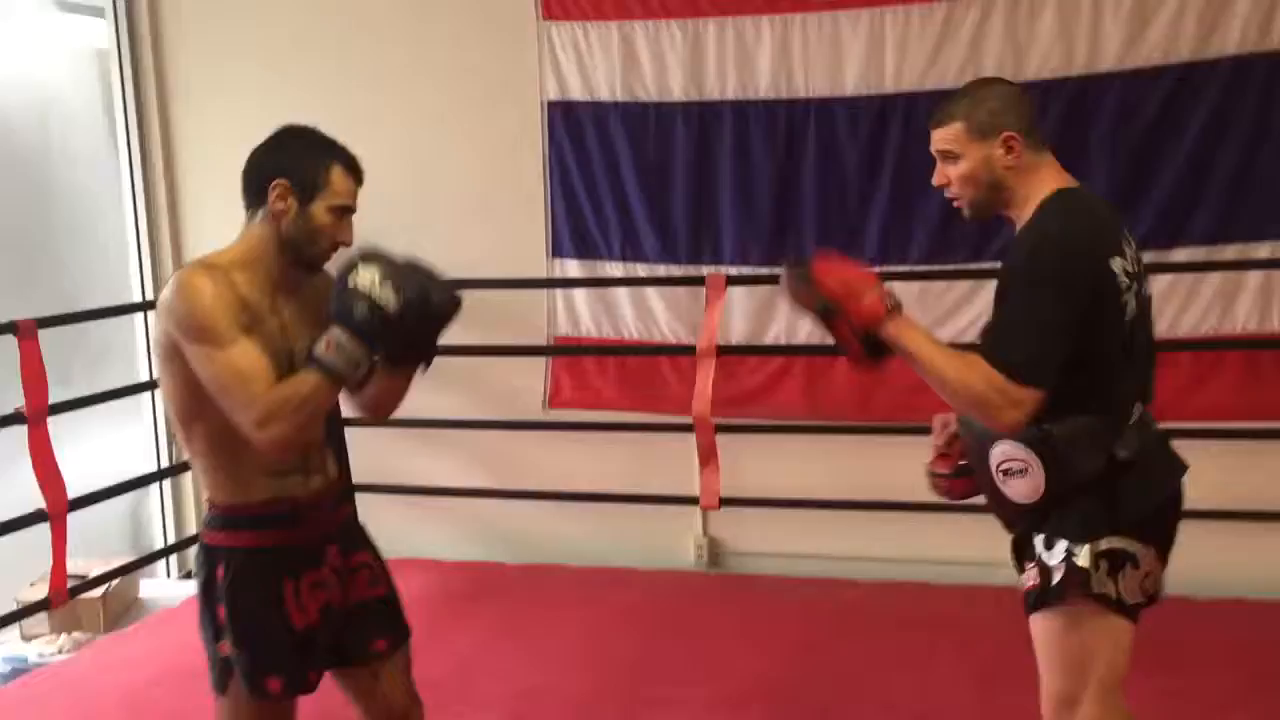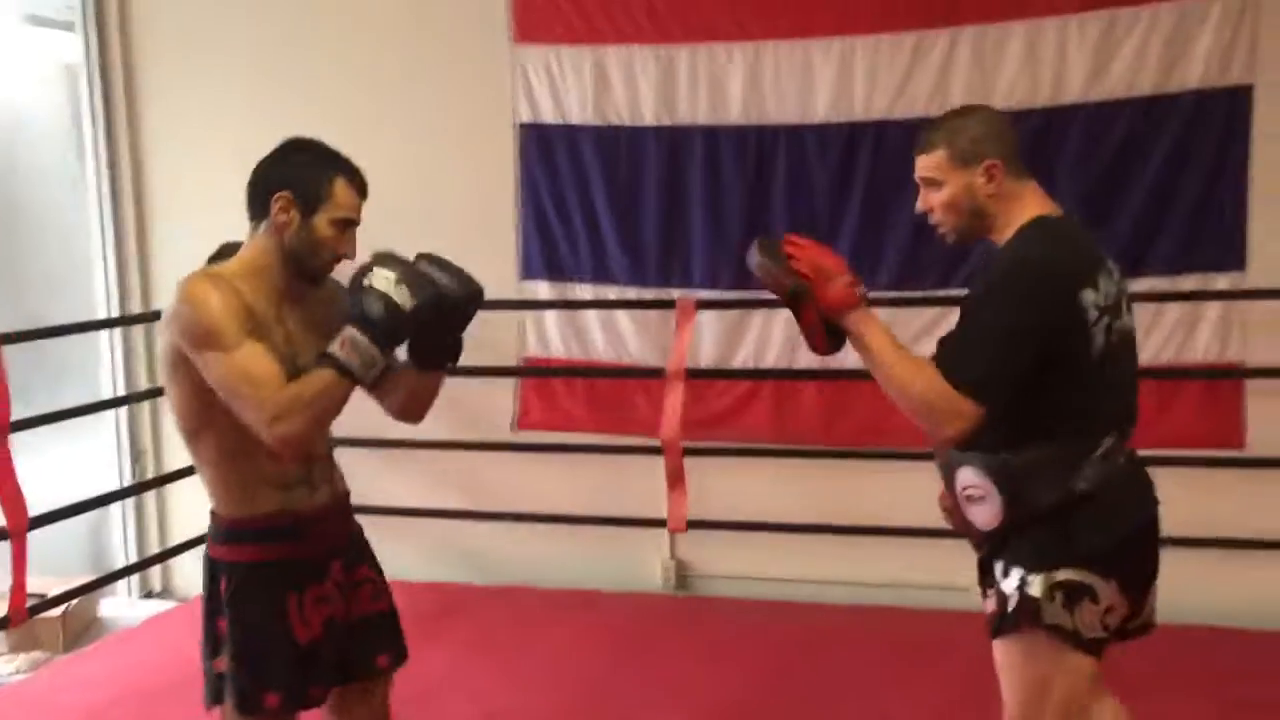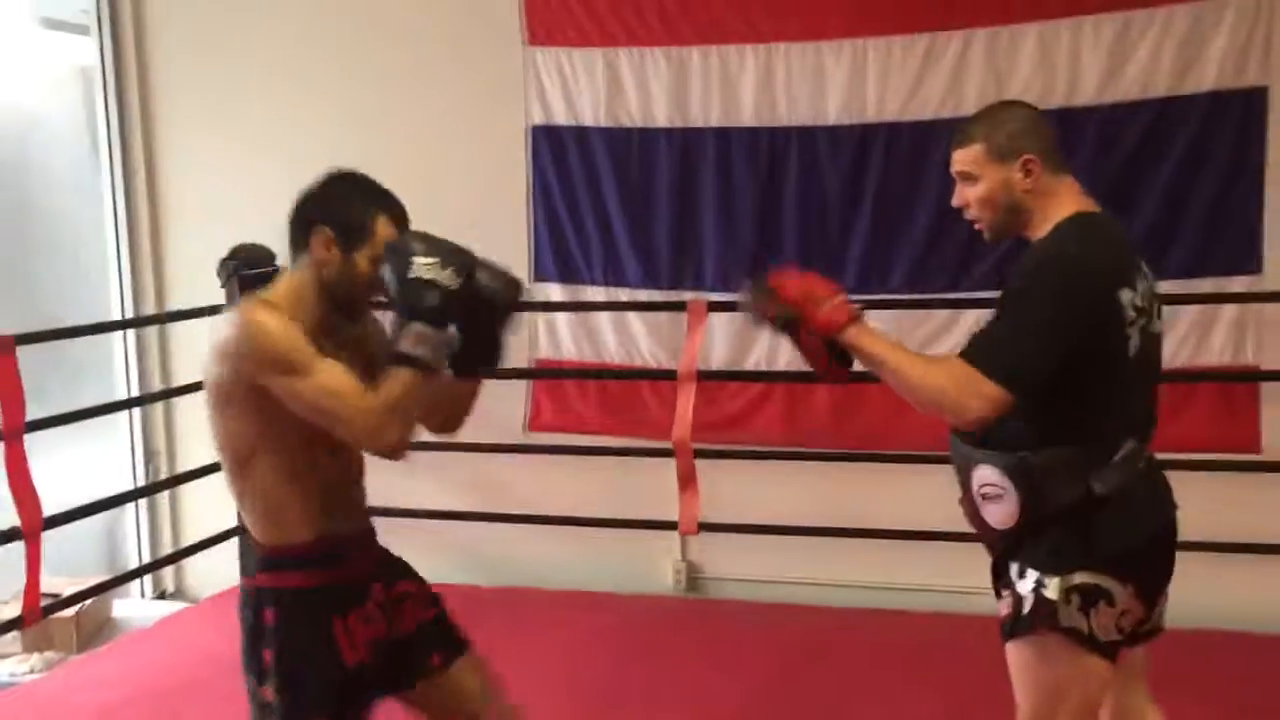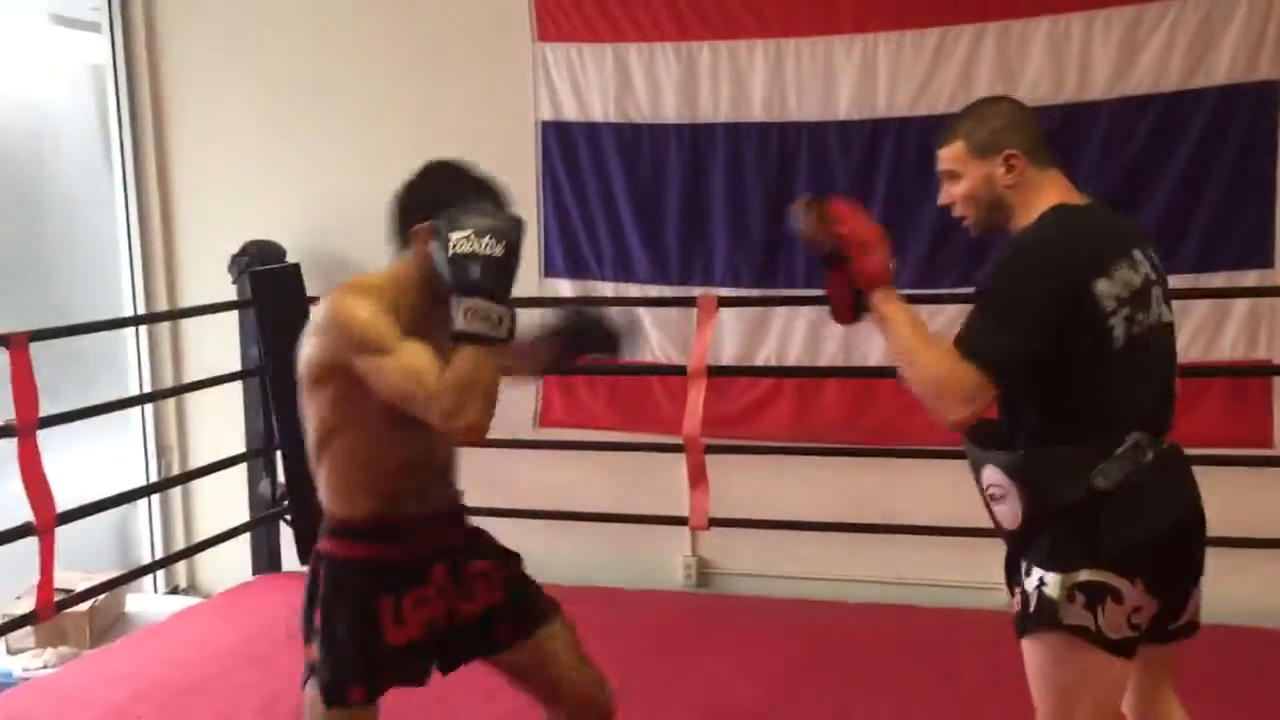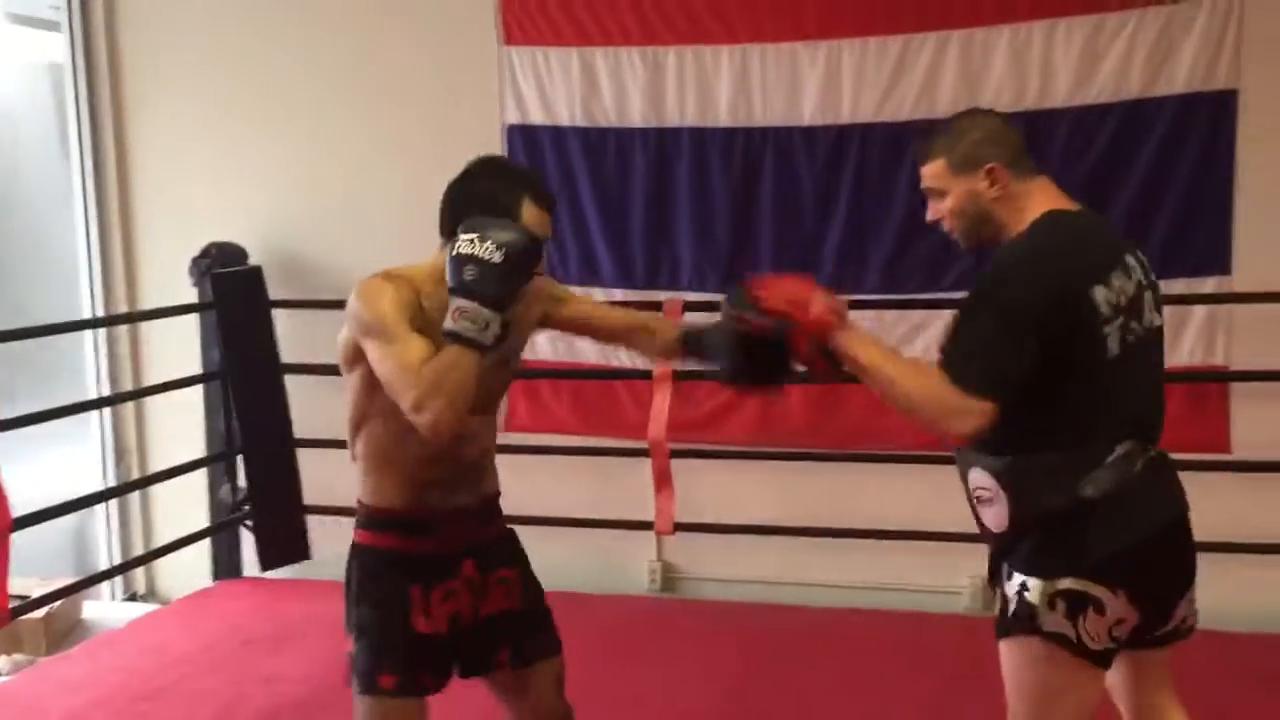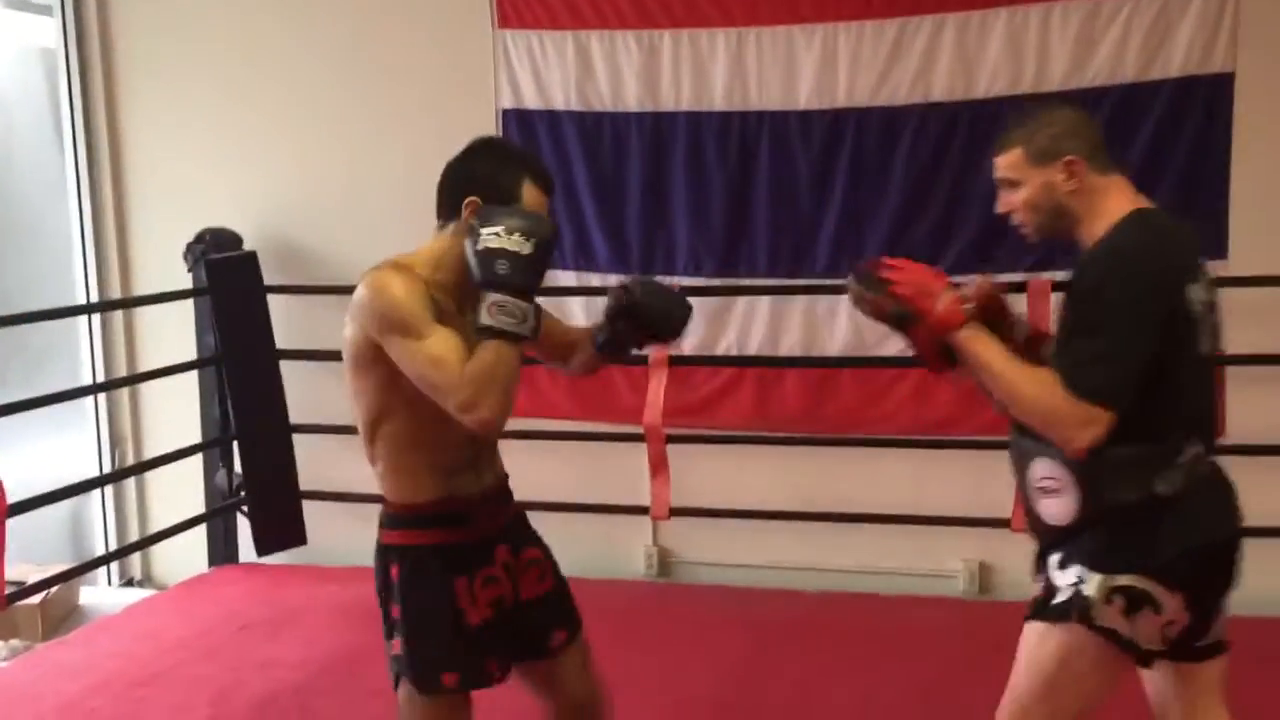
dt=0.2s
person 1, frame 1
left shoulder: (1051, 247)
right shoulder: (1086, 221)
left elbow: (1007, 403)
left wrist: (883, 317)
right wrist: (964, 426)
left hip: (1095, 507)
right hip: (1114, 489)
person 1, frame 2
left shoulder: (1025, 272)
right shoulder: (1073, 249)
left elbow: (947, 414)
left wrist: (847, 306)
right wrist: (986, 468)
left hip: (1064, 534)
right hip: (1100, 514)
person 1, frame 3
left shoulder: (1063, 267)
right shoulder: (1105, 248)
left elbow: (973, 399)
left wrist: (845, 324)
right wrist: (1014, 452)
left hip: (1079, 537)
right hip: (1123, 518)
person 1, frame 4
left shoulder: (1037, 261)
right shoulder: (1123, 239)
left elbow: (955, 399)
left wrist: (877, 285)
left hip: (1095, 533)
right hip: (1159, 509)
person 1, frame 5
left shoulder: (1028, 270)
right shoulder: (1107, 245)
left elbow: (961, 413)
left wrist: (829, 326)
left hip: (1075, 538)
right hip: (1141, 516)
person 1, frame 6
left shoulder: (1123, 268)
right shoulder: (1157, 247)
left elbow: (1076, 425)
left wrist: (957, 323)
right wrist: (999, 327)
left hip: (1129, 543)
right hip: (1180, 526)
person 2, frame 1
left shoulder: (312, 282)
right shoulder: (199, 292)
left elbow: (373, 402)
right elbow: (269, 428)
left wrist: (409, 341)
right wrist: (350, 332)
left hip: (335, 530)
right hip: (253, 552)
person 2, frame 2
left shoulder: (323, 296)
right shoulder: (202, 302)
left elbow: (408, 405)
right elbow: (282, 426)
left wrist: (436, 339)
right wrist: (367, 332)
left hip: (339, 544)
right hip: (258, 566)
person 2, frame 3
left shoulder: (349, 321)
right shoulder: (256, 330)
left elbow: (441, 416)
right elbow: (383, 433)
left wrist: (477, 338)
right wrist: (422, 323)
left hip: (371, 571)
right hip: (298, 594)
person 2, frame 4
left shoulder: (455, 294)
right shoulder: (350, 313)
left elbow: (483, 375)
right elbow: (462, 415)
left wrist: (561, 343)
right wrist: (483, 295)
left hip: (450, 545)
right hip: (362, 565)
person 2, frame 5
left shoulder: (522, 289)
right shoulder: (382, 299)
left elbow: (632, 328)
right elbow: (433, 415)
left wrist: (714, 337)
right wrist: (478, 299)
left hip: (484, 540)
right hip: (397, 558)
person 2, frame 6
left shoulder: (488, 281)
right shoulder: (389, 292)
left elbow: (572, 356)
right elbow: (479, 408)
left wrist: (618, 329)
right wrist: (511, 295)
left hip: (503, 528)
right hip: (426, 551)
